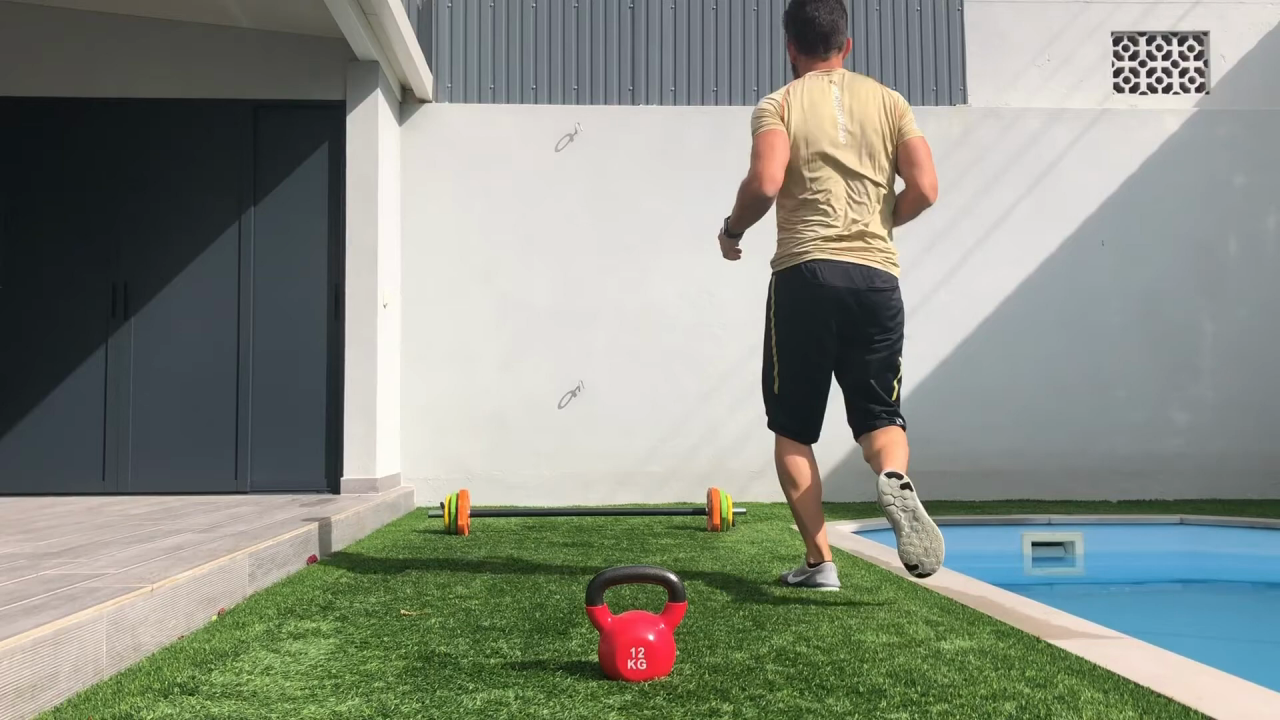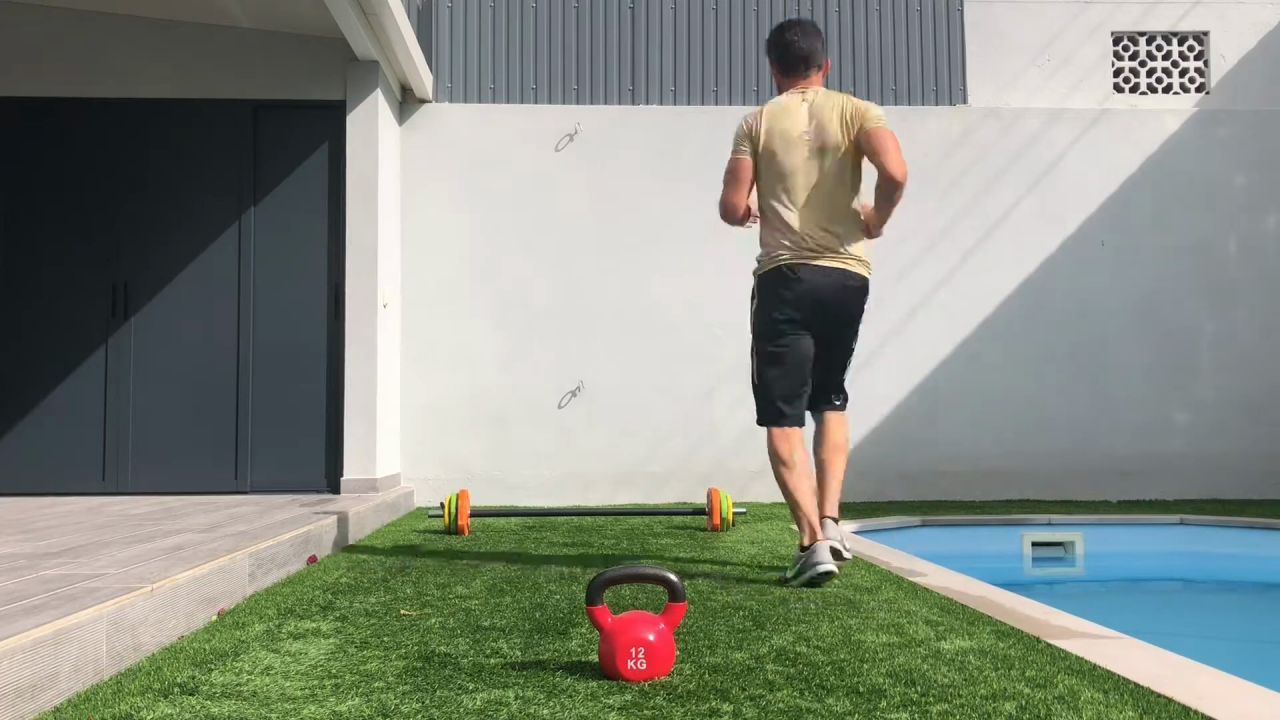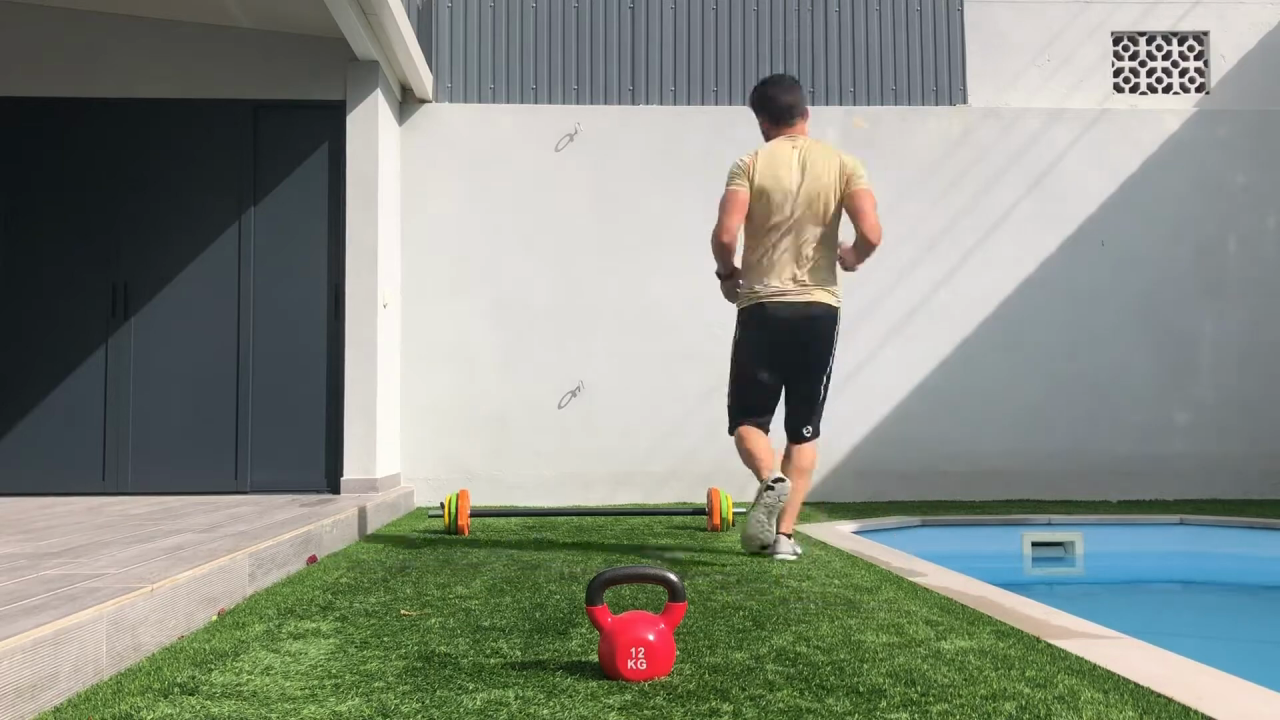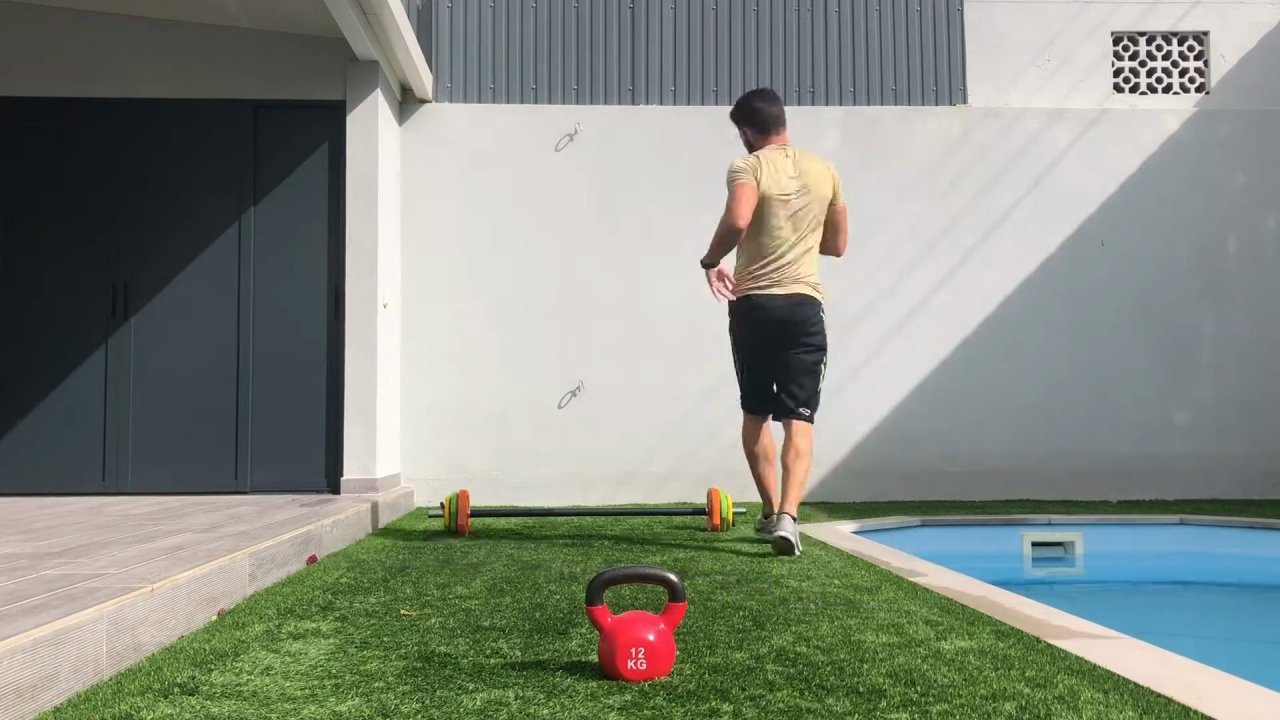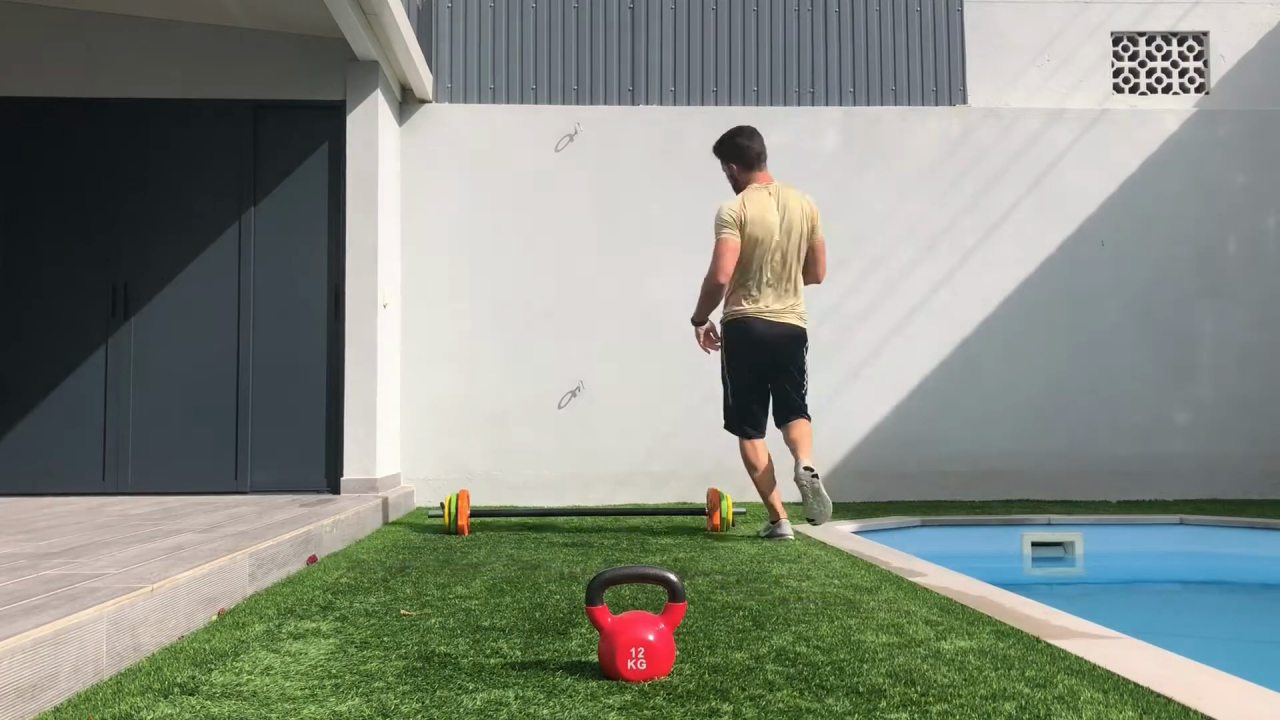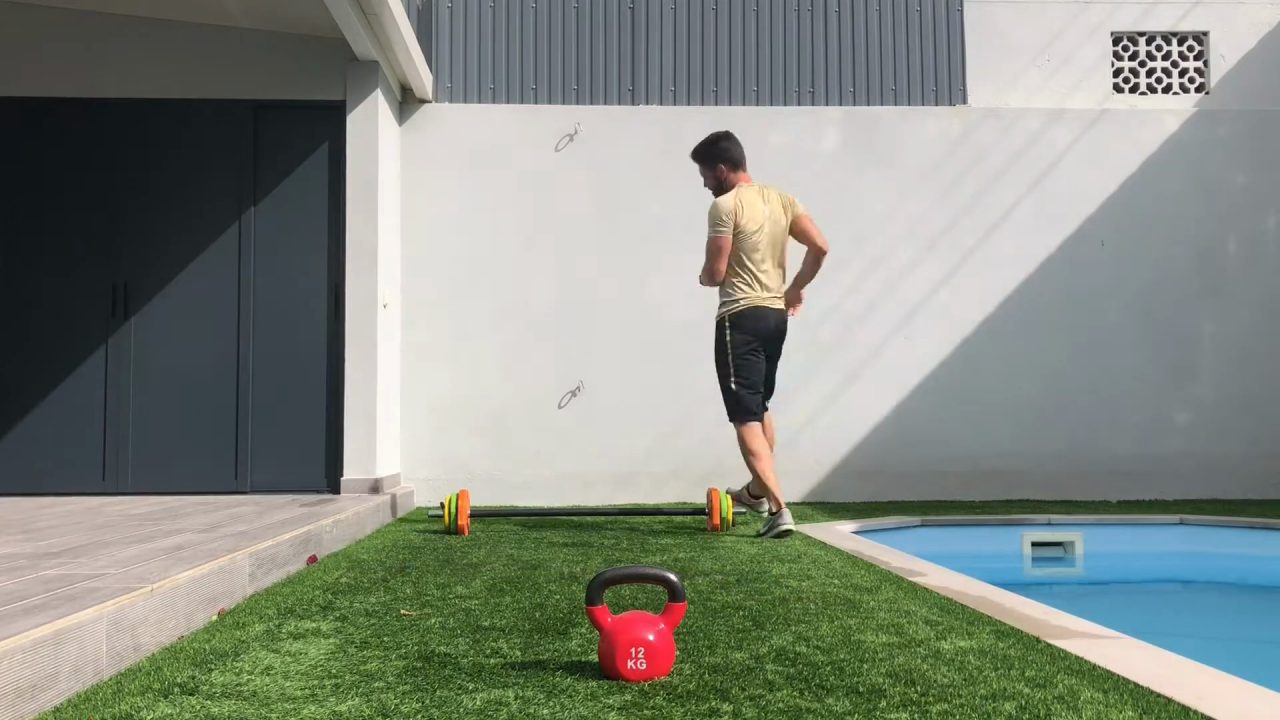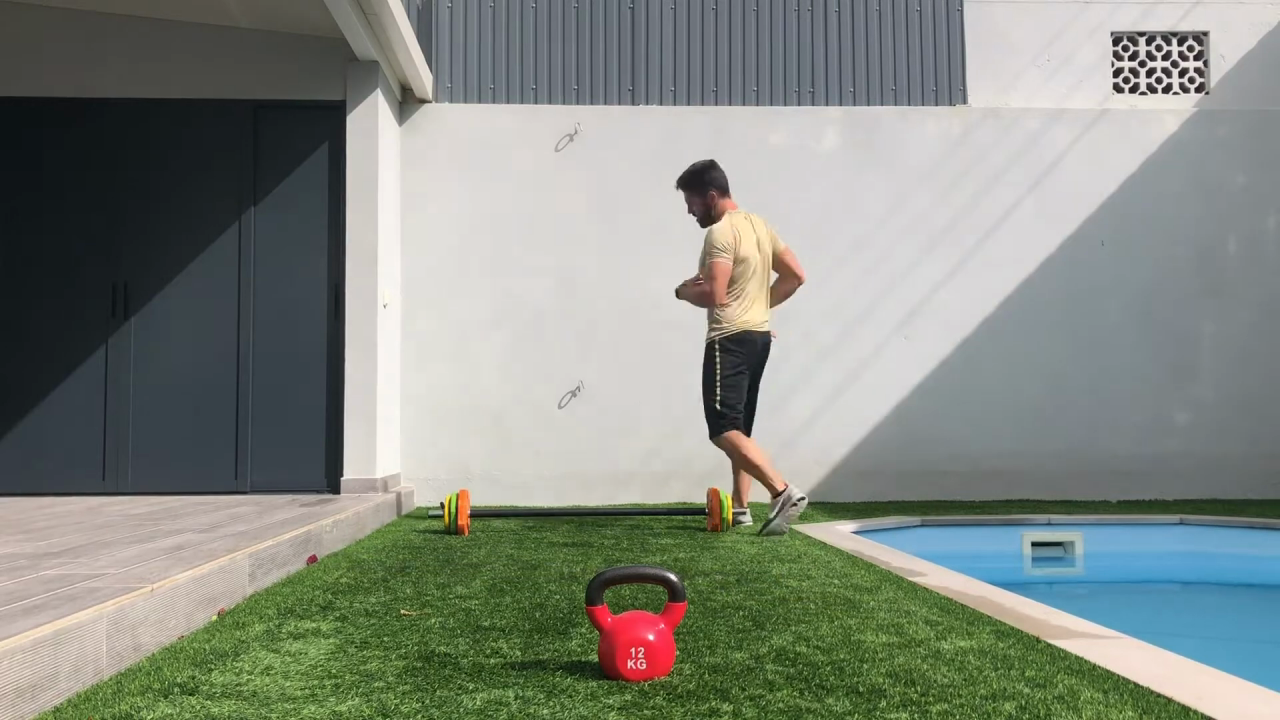
dt=0.1s
person 1, frame 1
left shoulder: (778, 106)
right shoulder: (886, 101)
left elbow: (765, 184)
right elbow: (924, 190)
left wrist: (731, 227)
left hip: (806, 277)
right hip: (876, 278)
left knee: (793, 432)
right knee: (878, 419)
left ankle: (821, 561)
right ankle: (896, 481)
person 1, frame 2
left shoulder: (757, 121)
right shoulder: (858, 111)
left elbow: (733, 208)
right elbow: (895, 172)
left wrist: (756, 210)
right wrist: (874, 219)
left hip: (784, 278)
right hip: (847, 277)
left knee: (783, 423)
right knee: (831, 401)
left ankle: (812, 546)
right ankle: (827, 527)
person 1, frame 3
left shoulder: (750, 164)
right shoulder: (842, 164)
left elbow: (724, 238)
right elbow: (871, 235)
left wrist: (726, 272)
left hip: (763, 311)
right hip: (819, 312)
left knee: (746, 424)
right knee: (803, 433)
left ankle: (771, 483)
right ankle: (786, 535)
person 1, frame 4
left shoulder: (746, 167)
right shoulder: (824, 172)
left elbow: (737, 219)
right elbow: (837, 244)
left wrist: (711, 263)
left hip: (753, 304)
right hip: (803, 305)
left knee: (757, 412)
right knee: (797, 419)
left ankle: (774, 510)
right ankle: (785, 517)
person 1, frame 5
left shoulder: (735, 210)
right shoulder: (803, 206)
left elbow: (720, 278)
right elbow: (817, 270)
left wrist: (699, 318)
left hip: (745, 329)
right hip: (790, 328)
left knee: (750, 431)
right knee: (795, 413)
left ankle: (778, 517)
right ankle: (806, 468)
person 1, frame 6
left shoulder: (724, 206)
right shoulder: (782, 200)
left elbow: (716, 272)
right elbow: (820, 246)
left wrist: (705, 275)
right wrist: (796, 288)
left hip: (740, 318)
right hip: (776, 315)
left knee: (746, 418)
right knee: (759, 407)
left ankle: (779, 510)
right ankle: (757, 491)
person 1, frame 7
left shoulder: (719, 233)
right shoulder: (757, 225)
left elbow: (715, 295)
right elbow: (796, 275)
left wrist: (684, 291)
left hip: (730, 341)
right hip: (757, 337)
left knee: (726, 431)
right knee: (740, 426)
left ankle: (782, 492)
right ankle: (740, 508)
